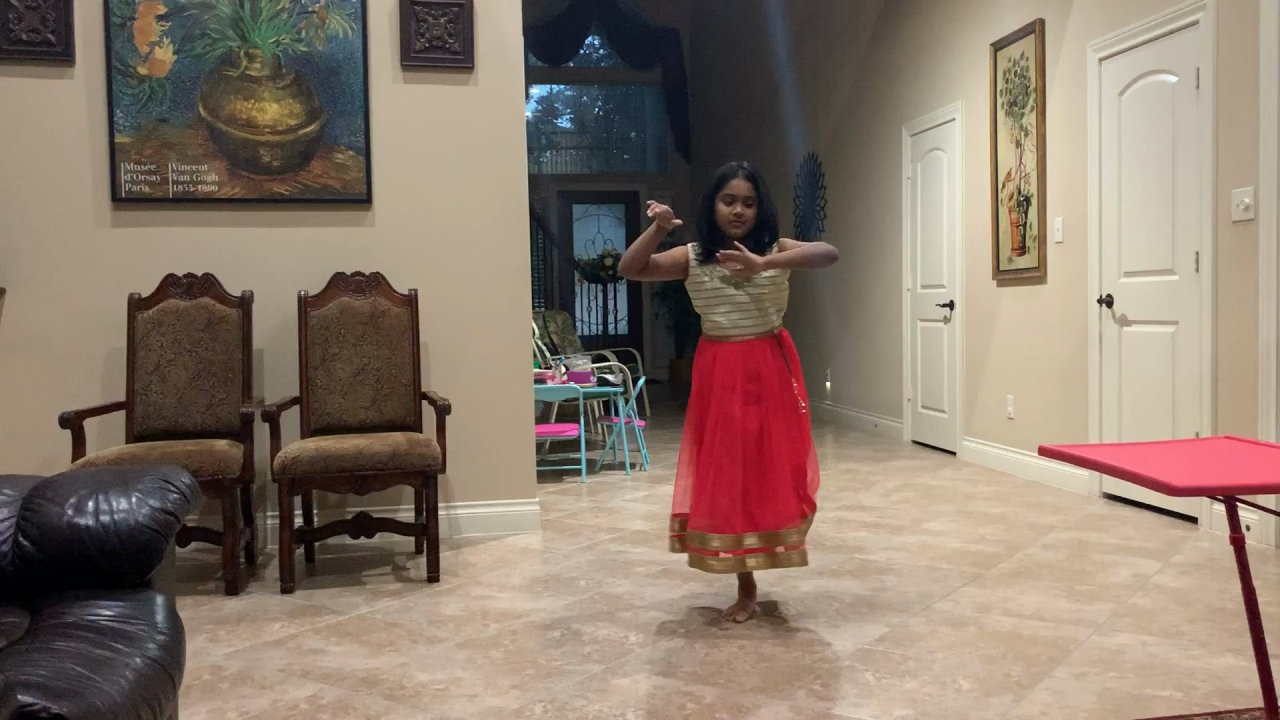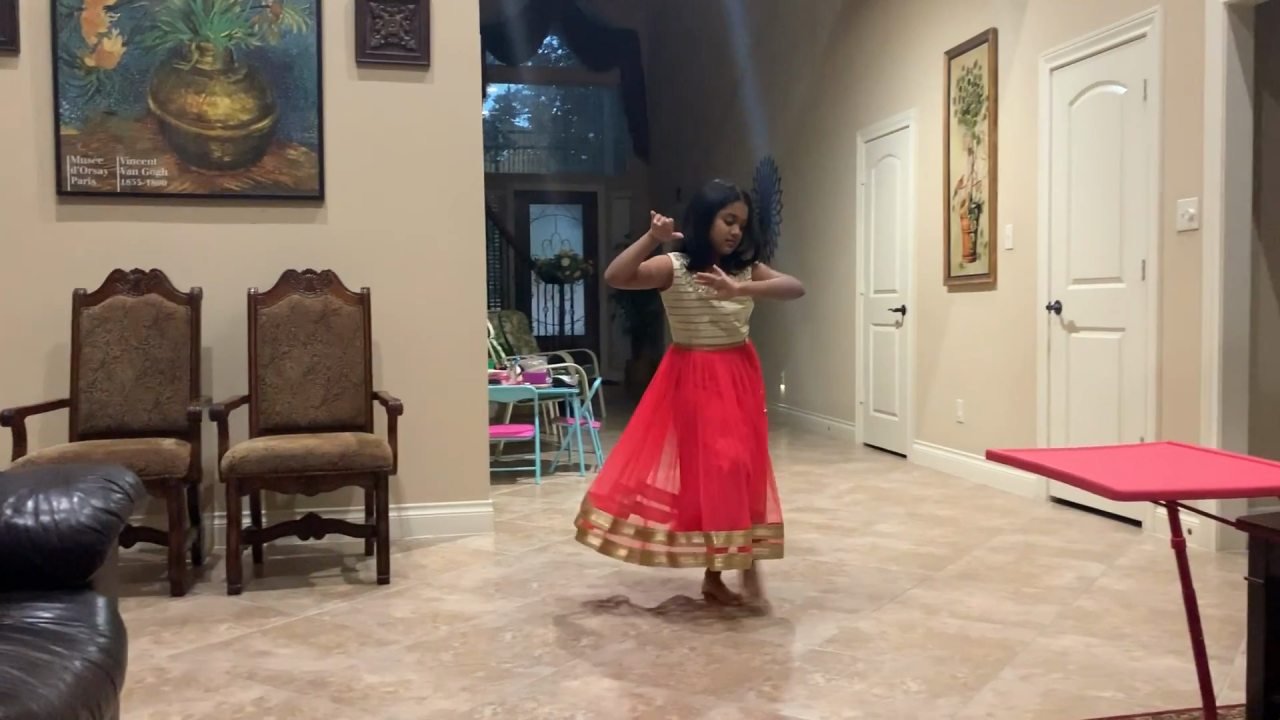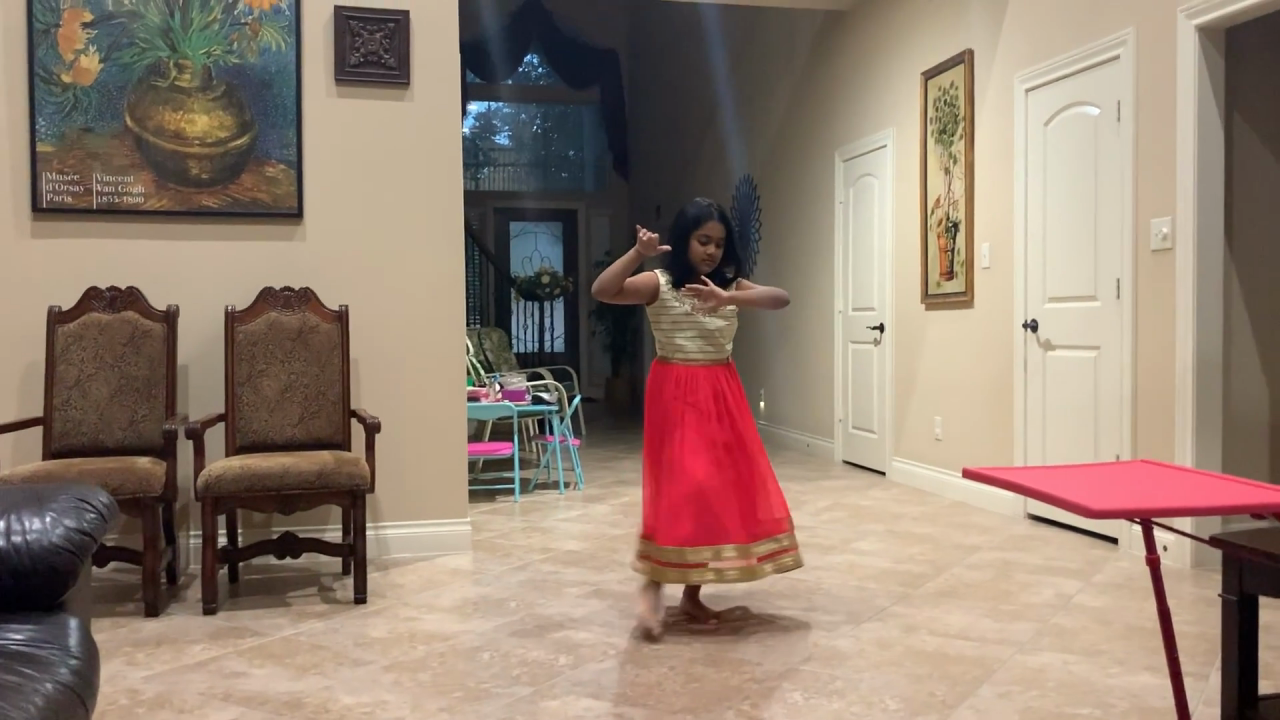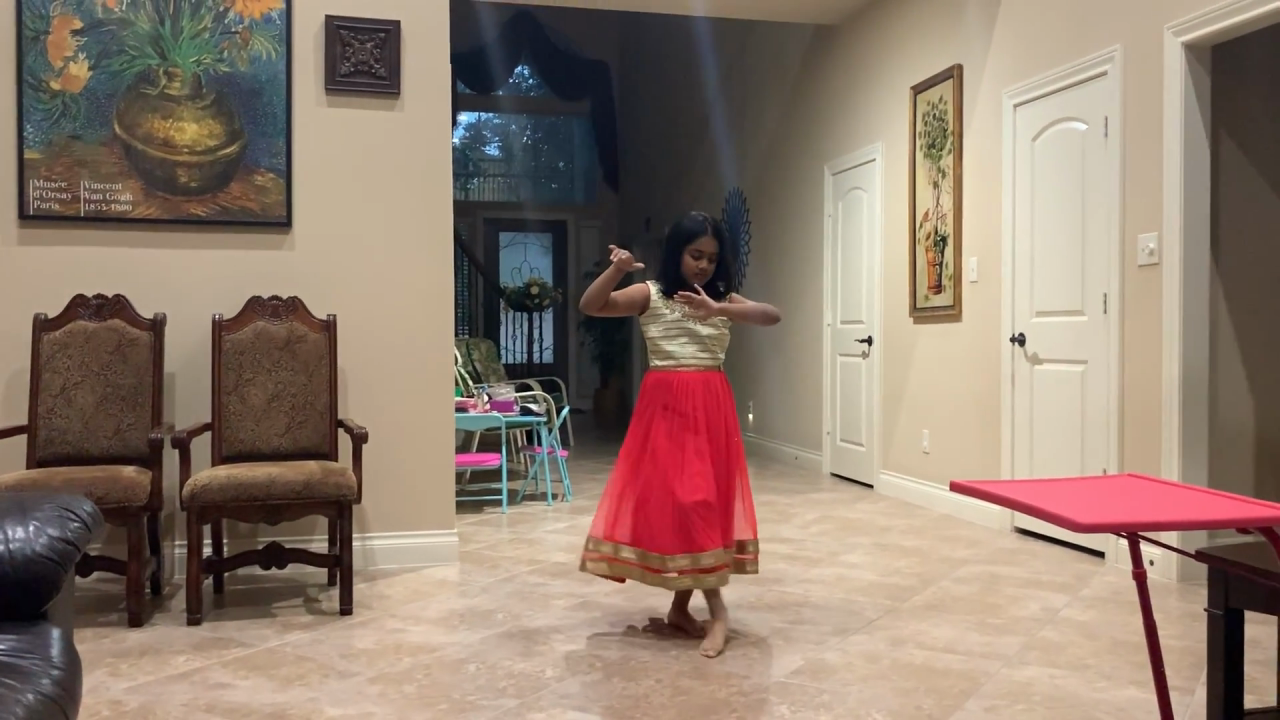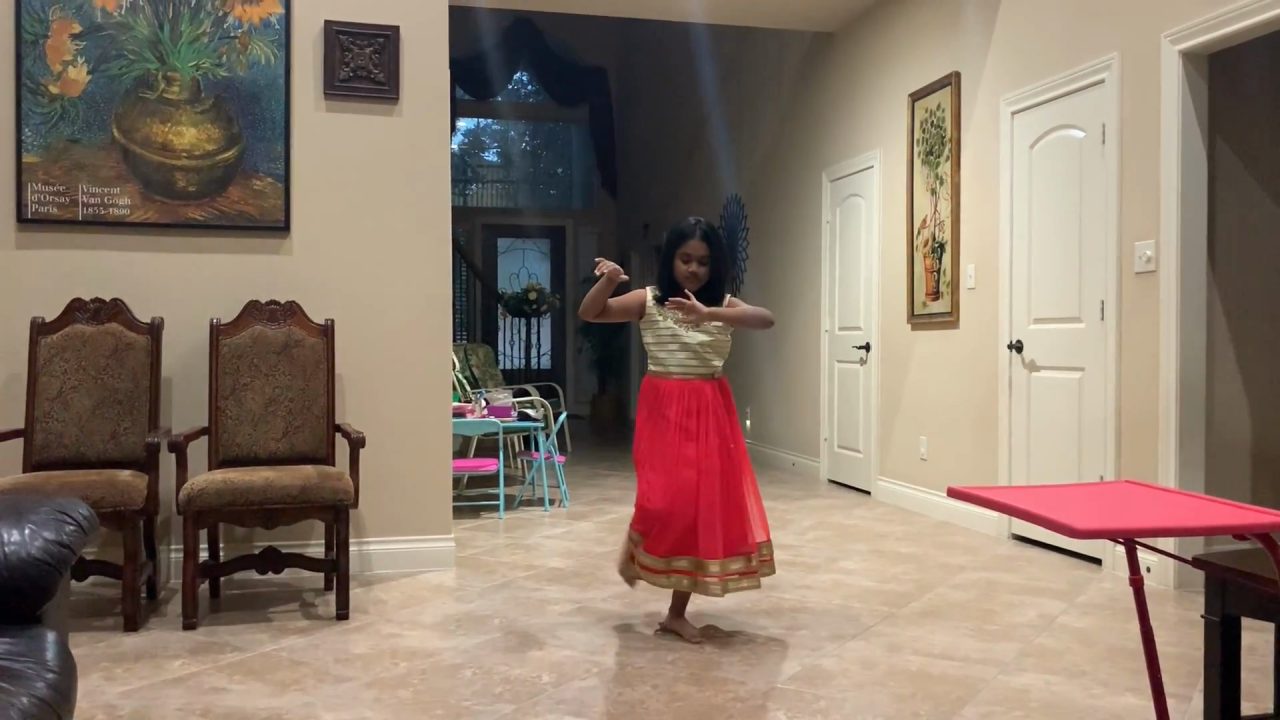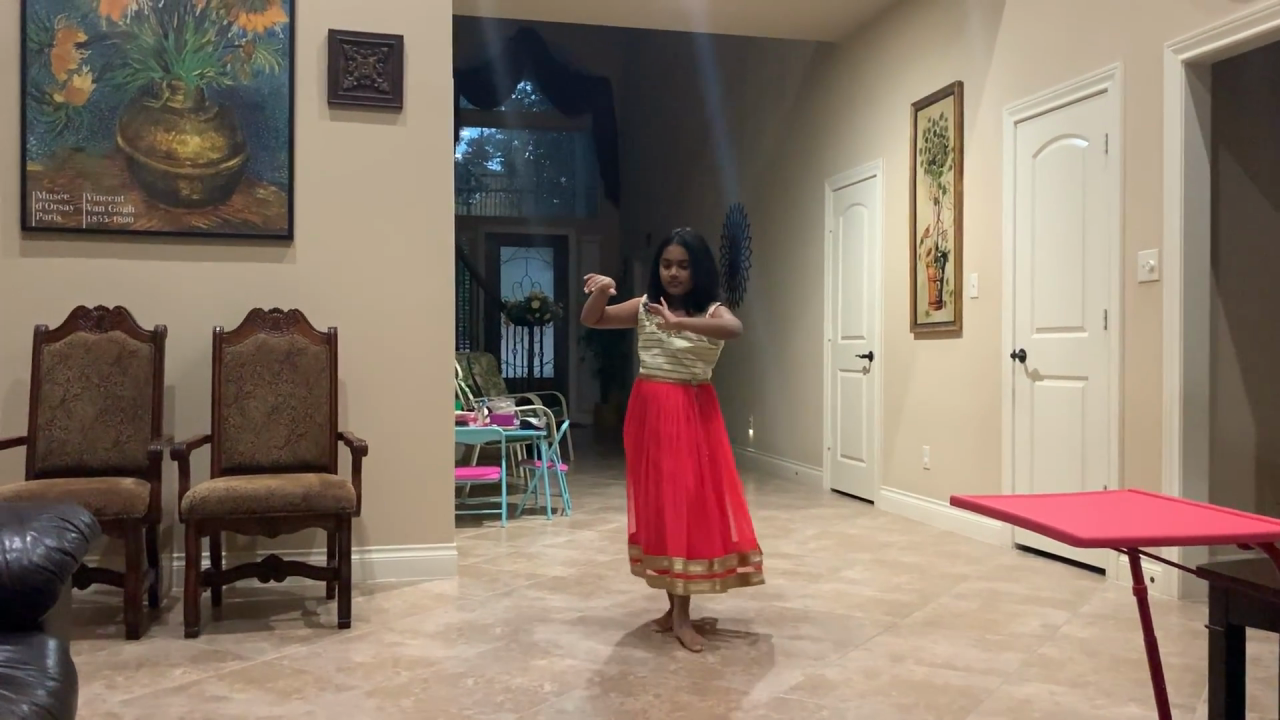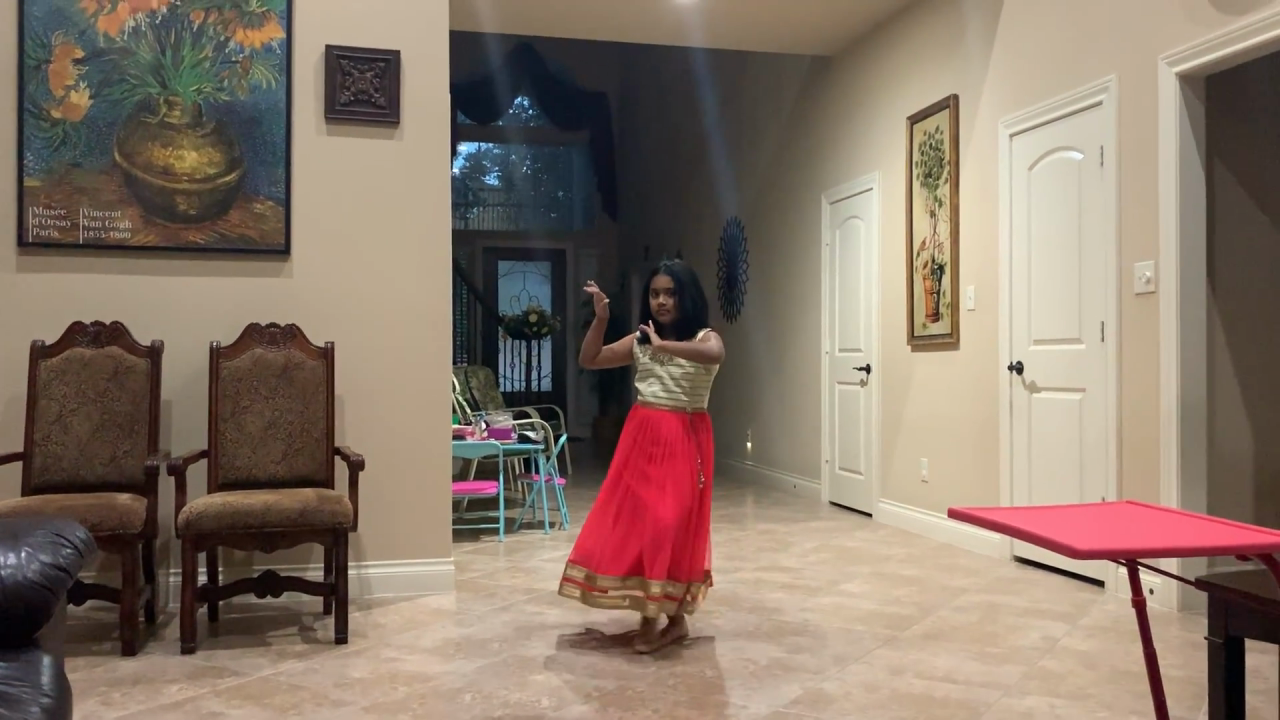
dt=0.5s
person 1, frame 1
left shoulder: (774, 250)
right shoulder: (692, 258)
left elbow: (830, 254)
right elbow: (630, 269)
left wrist: (765, 264)
right wrist: (657, 229)
left hip: (769, 366)
right hip: (719, 370)
left knee: (771, 464)
right knee: (725, 466)
left ankle: (766, 548)
right ankle: (745, 585)
person 1, frame 2
left shoulder: (747, 269)
right shoulder: (673, 267)
left elbow: (795, 287)
right elbow: (614, 278)
left wrist: (739, 289)
right wrist: (651, 238)
left hip: (738, 375)
right hip: (691, 376)
left knee: (736, 466)
right knee: (702, 466)
left ankle: (716, 575)
right ankle: (729, 569)
person 1, frame 3
left shoulder: (729, 285)
right shoulder: (658, 284)
left elbow: (781, 298)
right elbow: (601, 291)
left wrist: (727, 299)
right wrist: (638, 253)
left hip: (722, 393)
right hip: (675, 392)
left knee: (724, 485)
right knee: (685, 486)
left ankle: (691, 594)
right ankle: (651, 589)
person 1, frame 4
left shoulder: (724, 299)
right shoulder: (650, 295)
left elbow: (772, 315)
right elbow: (590, 306)
left wrist: (719, 309)
right wrist: (616, 270)
left hip: (713, 405)
right hip: (666, 402)
left knee: (707, 498)
right knee: (680, 497)
left ankle: (680, 608)
right ankle: (715, 607)
person 1, frame 5
left shoulder: (723, 305)
right shoulder: (648, 301)
left elbow: (766, 319)
right elbow: (588, 313)
left wrist: (708, 314)
right wrist: (607, 281)
left hip: (710, 409)
right hip: (663, 408)
left knee: (706, 500)
right knee: (662, 500)
left ankle: (676, 612)
right ankle: (636, 546)
person 1, frame 6
left shoulder: (712, 312)
right shoulder: (643, 307)
left elbow: (735, 329)
right elbow: (591, 320)
left wrist: (676, 323)
right wrist: (601, 293)
left hip: (693, 411)
right hip: (648, 410)
left knee: (692, 500)
right knee: (656, 502)
left ankle: (681, 612)
right ankle: (676, 607)
person 1, frame 7
left shoulder: (704, 337)
right shoulder: (639, 340)
left elbow: (715, 354)
right elbow: (588, 360)
left wrist: (664, 345)
right wrist: (601, 317)
left hip: (684, 438)
right hip: (642, 437)
left knee: (669, 523)
right knee: (630, 521)
left ankle: (658, 613)
right ankle: (674, 618)
